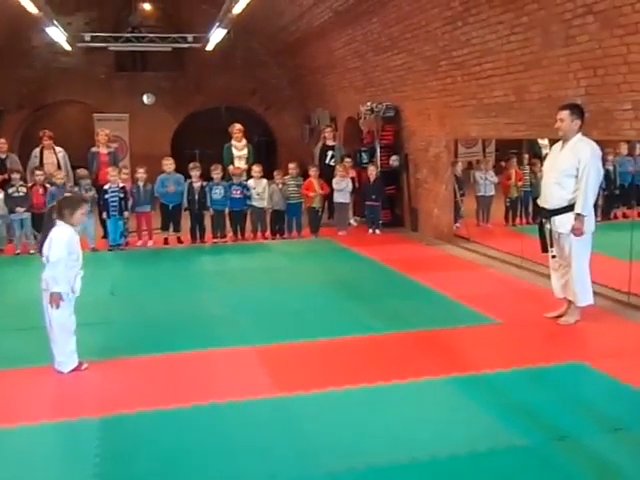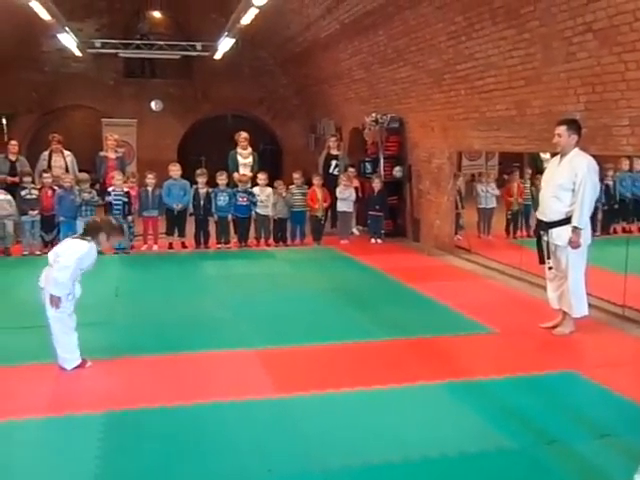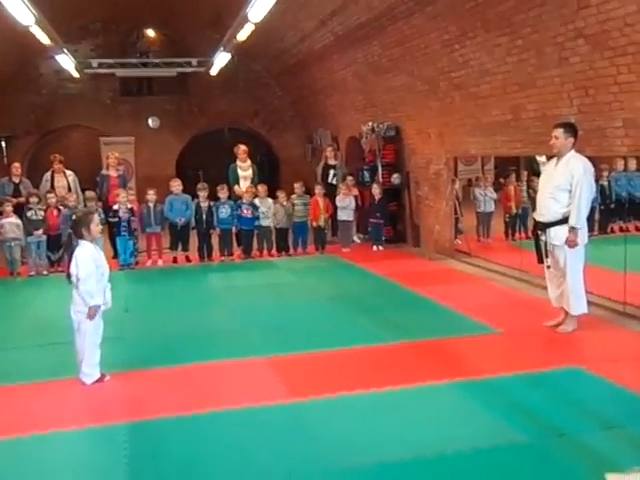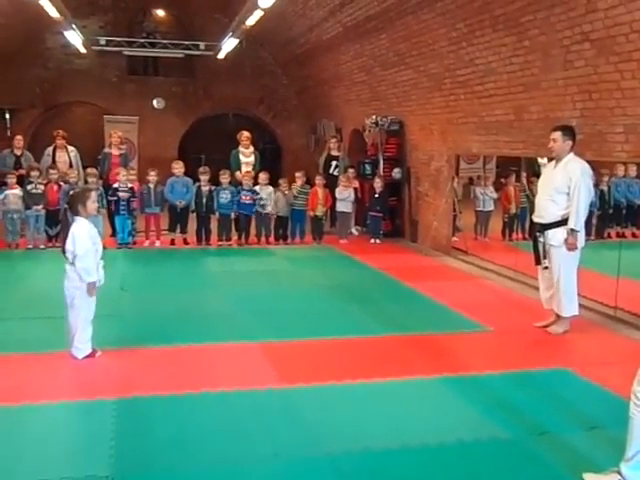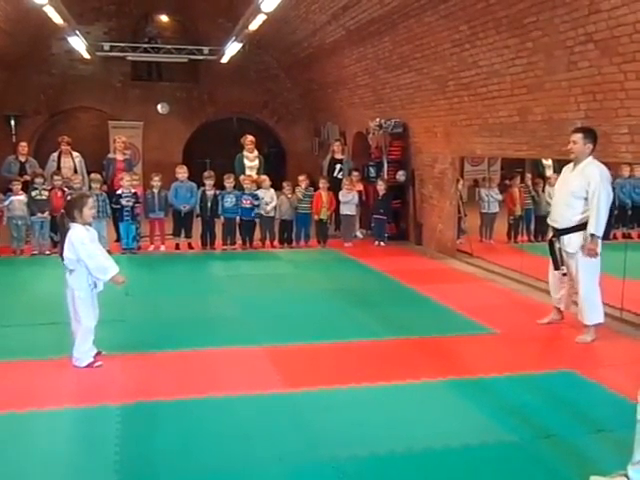
dt=1s
person 1, frame 1
left shoulder: (587, 149)
right shoulder: (557, 148)
left elbow: (588, 186)
left wrist: (580, 218)
right wrist: (544, 211)
left hip: (571, 217)
right hip: (553, 216)
left knee: (575, 263)
right knee: (557, 262)
left ankle: (575, 309)
right ankle: (565, 304)
person 1, frame 2
left shoulder: (583, 163)
right shoulder: (555, 162)
left elbow: (585, 199)
left wrist: (576, 230)
right wrist: (541, 223)
left hip: (567, 230)
right hip: (550, 228)
left knee: (570, 275)
right knee: (554, 274)
left ankle: (569, 320)
right ankle: (561, 315)
person 1, frame 3
left shoulder: (579, 165)
right shoulder: (550, 165)
left elbow: (581, 200)
left wrist: (574, 230)
right wrist: (538, 224)
left hip: (565, 230)
right hip: (548, 229)
left knee: (570, 274)
right knee: (554, 273)
left ankle: (572, 318)
right ankle: (563, 313)
person 1, frame 4
left shoulder: (578, 168)
right shoulder: (550, 167)
left elbow: (580, 203)
left wrist: (573, 233)
right wrist: (537, 227)
left hip: (562, 232)
right hip: (545, 231)
left knee: (563, 276)
right knee: (547, 275)
left ankle: (564, 320)
right ankle: (555, 315)
person 1, frame 5
left shoulder: (596, 172)
right shoulder: (568, 169)
left elbow: (600, 207)
left wrist: (593, 239)
right wrist: (553, 229)
left hip: (580, 238)
right hip: (561, 235)
left knee: (585, 283)
right knee: (557, 277)
left ankle: (590, 328)
right ankle: (557, 312)
person 2, frame 1
left shoulder: (68, 231)
right shoulder: (62, 234)
right elbow: (55, 265)
right wrist: (56, 290)
left hip: (65, 288)
right hip: (59, 290)
left knee: (65, 325)
right knee: (62, 325)
left ankle: (68, 360)
right ankle: (66, 364)
person 2, frame 2
left shoulder: (88, 244)
right shoulder: (83, 248)
right elbow: (62, 269)
left wrist: (59, 292)
right wrist: (55, 293)
left hip: (62, 287)
right hip: (57, 289)
left knee: (66, 322)
right knee: (62, 324)
left ankle: (72, 358)
right ankle: (70, 361)
person 2, frame 3
left shoulder: (91, 248)
right shoulder: (84, 252)
right elbow: (86, 282)
right wrist: (92, 304)
left hip: (92, 302)
right hip: (87, 305)
left knee: (91, 338)
right knee: (89, 339)
left ankle: (90, 371)
right ankle: (90, 375)
person 2, frame 4
left shoulder: (84, 225)
right shoulder: (81, 228)
right elbow: (83, 258)
left wrist: (92, 278)
right wrist: (90, 280)
left hip: (82, 278)
right hip: (81, 280)
left knee: (83, 314)
right knee: (82, 314)
left ankle: (82, 346)
right ankle: (81, 350)
person 2, frame 5
left shoulder: (87, 231)
right shoulder: (77, 234)
left elbow: (100, 253)
right elbow: (92, 259)
left wrist: (114, 271)
right wrist: (111, 275)
left hip: (87, 282)
right hip: (80, 284)
left knee: (90, 318)
right knee: (84, 321)
left ankle: (88, 350)
right ankle: (82, 357)
